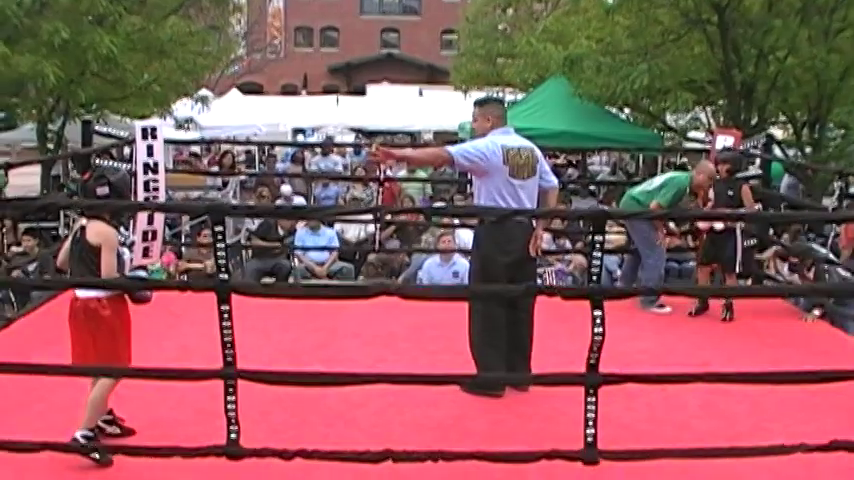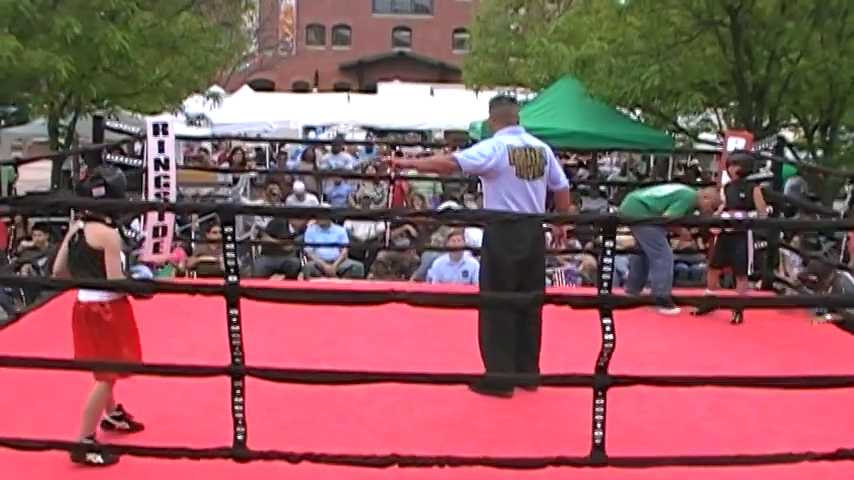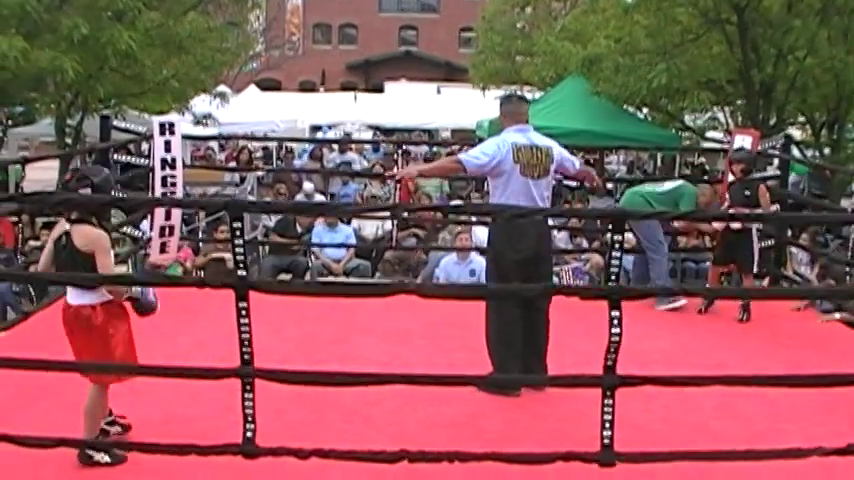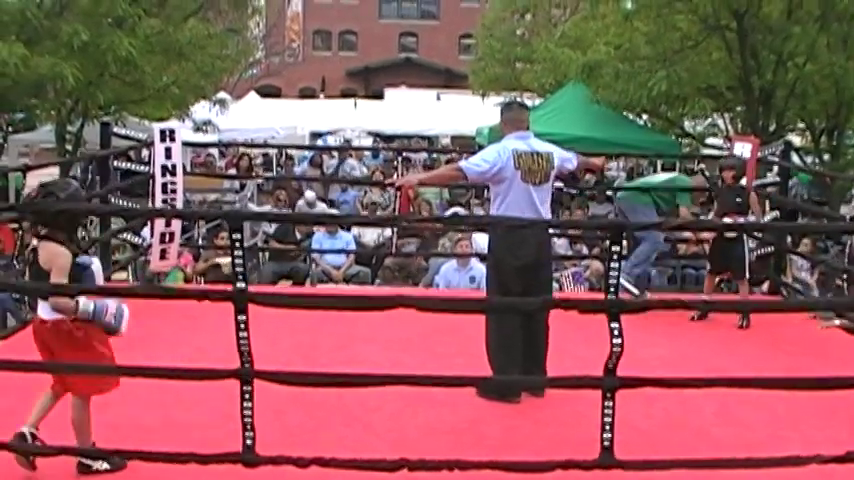
dt=0.2s
person 1, frame 1
left shoulder: (486, 148)
right shoulder: (531, 149)
left elbow: (443, 156)
right elbow: (551, 188)
left wrist: (398, 155)
right wrist: (541, 228)
left hip: (495, 233)
right hip: (524, 232)
left knee: (487, 305)
right knee: (520, 304)
left ankle: (491, 377)
right ankle: (518, 373)
person 1, frame 2
left shoulder: (493, 148)
right shoulder: (542, 149)
left elbow: (451, 162)
right elbow: (562, 189)
left wrist: (408, 163)
right wrist: (560, 225)
left hip: (503, 233)
right hip: (534, 232)
left knee: (496, 305)
right knee: (529, 304)
left ankle: (499, 378)
right ankle: (527, 373)
person 1, frame 3
left shoulder: (499, 145)
right shoulder: (549, 147)
left elbow: (458, 164)
right elbow: (576, 167)
left wrist: (418, 170)
right wrist: (592, 177)
left hip: (508, 230)
right hip: (539, 230)
left knee: (504, 303)
right knee: (537, 302)
left ankle: (507, 377)
right ankle: (535, 371)
person 1, frame 4
left shoulder: (499, 152)
right shoulder: (550, 152)
left elbow: (458, 172)
right elbow: (575, 160)
left wrist: (419, 178)
right wrist: (593, 163)
left hip: (509, 236)
right hip: (539, 237)
left knee: (504, 310)
right knee: (536, 308)
left ankle: (507, 383)
right ankle: (535, 378)
person 2, frame 1
left shoulder: (81, 225)
right shoulder: (108, 232)
left elbow: (61, 263)
right elbow: (109, 279)
left hip: (81, 302)
right hip: (102, 305)
left knee: (100, 368)
right knee: (111, 370)
left ankle: (103, 418)
right ankle: (85, 434)
person 2, frame 2
left shoulder: (76, 227)
right shoulder: (109, 234)
left elbow: (58, 270)
right elbow: (117, 282)
left hip: (85, 305)
right hip: (106, 308)
left knee: (105, 369)
right knee: (107, 375)
left ankle: (113, 414)
right ankle: (84, 442)
person 2, frame 3
left shoulder: (61, 227)
right shoulder: (97, 236)
left elbow: (43, 269)
right elbow: (112, 284)
left hip: (74, 307)
right hip: (96, 310)
left knee: (100, 372)
right knee: (100, 376)
left ankle: (104, 420)
right ankle: (90, 445)
person 2, frame 4
left shoulder: (38, 242)
right shoulder: (60, 253)
left elbow: (31, 283)
right elbow: (59, 302)
right wrist: (95, 310)
left hip: (45, 322)
right hip: (66, 325)
left knee: (62, 384)
right knee: (82, 389)
left ankle: (28, 432)
right ankle: (87, 456)
person 3, frame 1
left shoulder: (742, 187)
right shoulder: (717, 184)
left elbow: (752, 211)
left hip: (731, 233)
right hip: (712, 231)
left knee: (730, 271)
right knee: (703, 266)
left ankle: (728, 306)
right ankle: (703, 301)
person 3, frame 2
left shoulder: (753, 189)
right shoulder: (728, 187)
left elbow: (763, 214)
left wrist: (741, 217)
right wrist: (717, 216)
left hip: (742, 235)
right hip: (724, 234)
left knee: (741, 274)
right knee: (713, 267)
left ankle: (738, 309)
person 3, frame 3
left shoulder: (758, 187)
right shoulder: (731, 185)
left elbow: (767, 211)
left wrist: (747, 213)
left hip: (747, 233)
right hip: (728, 231)
left knee: (747, 272)
right knee: (715, 265)
left ankle: (745, 306)
right ankle: (709, 297)
person 3, frame 4
left shoulder: (748, 194)
right shoulder: (719, 191)
left elbow: (758, 217)
left wrist: (741, 221)
left hip: (737, 240)
right hip: (719, 238)
left knee: (741, 278)
right knee: (711, 274)
left ankle: (745, 313)
right ankle: (704, 308)
person 4, frame 1
left shoulder: (683, 179)
right shoulder: (681, 183)
right elbow: (655, 206)
right wrist: (661, 230)
left hip: (632, 203)
right hip: (636, 207)
left knee: (639, 248)
right knee: (655, 254)
left ankle: (625, 285)
right ankle: (650, 301)
person 4, frame 2
left shoulder: (686, 193)
right shoulder: (690, 197)
right elbow: (667, 218)
right wrist: (681, 232)
left hip: (631, 205)
right hip: (639, 211)
left knee: (644, 250)
right knee: (663, 255)
left ankle: (632, 290)
right ankle: (661, 302)
person 4, frame 3
left shoulder: (682, 189)
right shoulder: (691, 192)
right elbow: (686, 221)
right wrist: (701, 226)
left hip: (628, 201)
right hip: (639, 205)
left knee: (644, 246)
right knee: (659, 251)
person 4, frame 4
right shoulder: (685, 184)
left elbow: (661, 217)
right elbow: (684, 215)
right hip: (636, 198)
left knee: (638, 243)
right knee: (654, 240)
right ankle: (629, 277)
